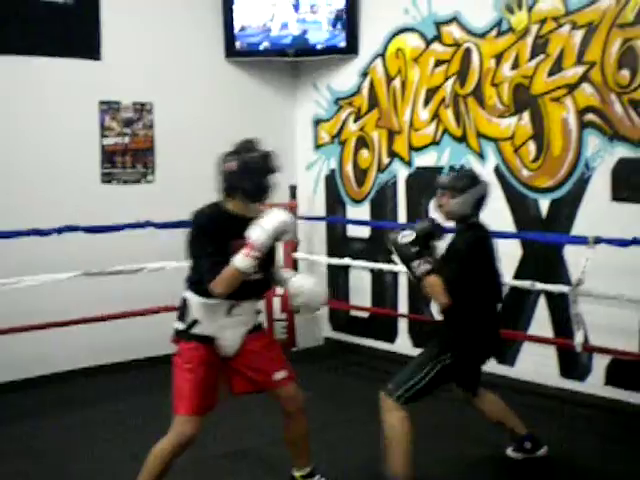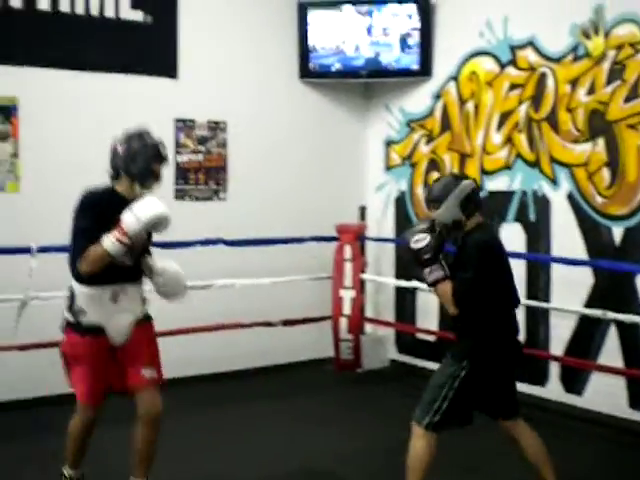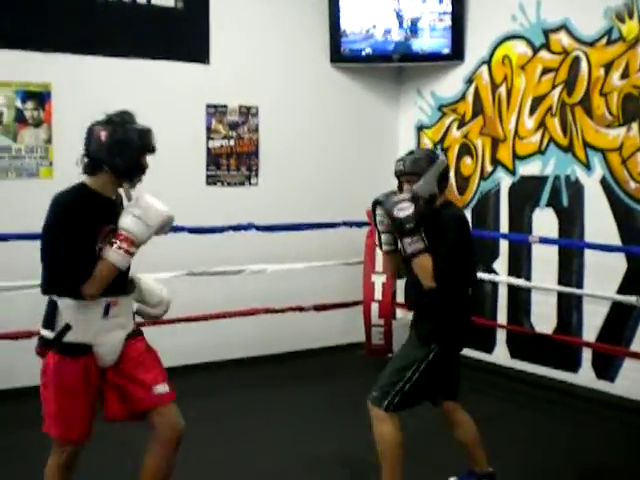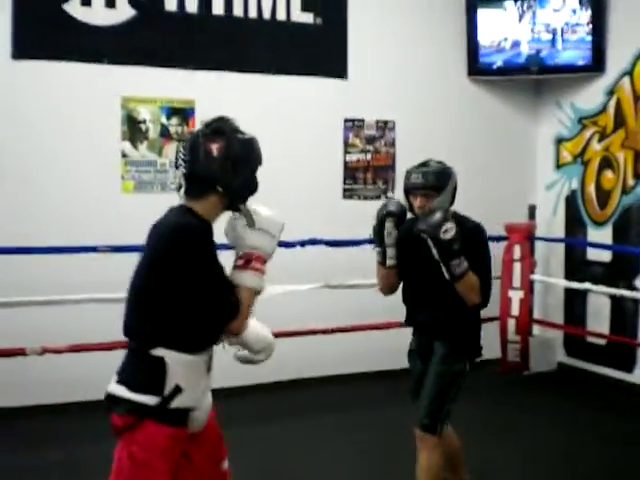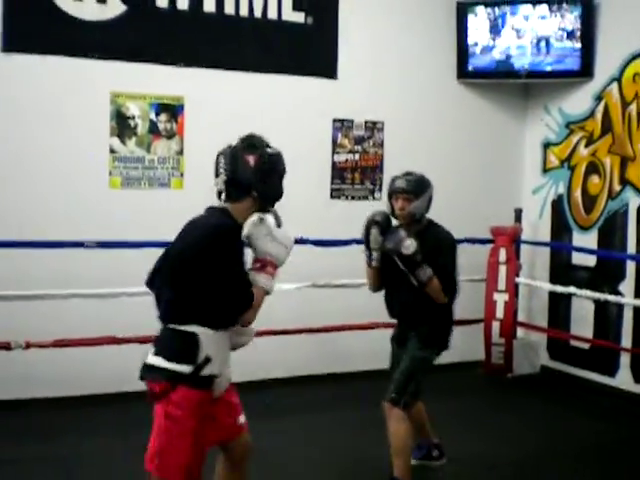
dt=1s
person 1, frame 1
left shoulder: (262, 220)
right shoulder: (208, 221)
right elbow: (219, 286)
left wrist: (291, 280)
right wrist: (257, 243)
left hip: (245, 328)
right hip: (200, 333)
left knee: (293, 401)
right knee: (184, 431)
person 1, frame 2
left shoulder: (144, 205)
right shoulder: (95, 202)
right elbow: (85, 264)
left wrist: (155, 268)
right wrist: (126, 229)
left hip: (133, 319)
right hip: (90, 322)
left knee: (151, 409)
right knee: (88, 410)
person 1, frame 3
left shoulder: (118, 203)
right shoulder: (68, 205)
right elbow: (87, 285)
left wrist: (135, 284)
right wrist: (131, 236)
left hip: (121, 334)
right hip: (73, 342)
left knee: (171, 426)
right knee: (68, 448)
person 1, frame 4
left shoulder: (186, 228)
right shoulder: (184, 233)
right elbow: (232, 321)
left wrist: (239, 331)
right wrist: (255, 257)
left hip: (188, 401)
right hip: (153, 406)
person 1, frame 5
left shoulder: (215, 225)
right shoulder: (218, 232)
left elbow: (158, 282)
right elbow: (245, 314)
right wrist: (268, 262)
left hip: (205, 367)
right hip: (184, 371)
left knee: (238, 447)
person 2, frame 1
left shoulder: (467, 241)
right shoulder: (475, 235)
left elbow: (445, 298)
right elbow: (449, 283)
left wrist: (415, 259)
right wrist: (425, 251)
left hip: (461, 336)
right hip: (476, 331)
left knee: (392, 399)
right knee: (472, 389)
right ankle: (528, 440)
person 2, frame 2
left shoulder: (477, 244)
right shoulder: (480, 238)
left elbow: (455, 304)
right elbow: (456, 292)
left wrist: (428, 260)
right wrist: (434, 256)
left hip: (475, 348)
right hip: (498, 345)
left knee: (423, 427)
right knee: (511, 420)
person 2, frame 3
left shoulder: (450, 220)
right shoulder: (425, 216)
left elbow: (432, 280)
right elbow: (395, 269)
left wrist: (409, 231)
right wrist: (387, 227)
left hip: (439, 327)
right hip: (435, 324)
left knee: (381, 406)
right knee: (447, 403)
person 2, frame 4
left shoulder: (470, 232)
right shoulder: (409, 231)
left elbow: (476, 297)
right elbow: (387, 286)
left wrist: (451, 251)
right wrist: (386, 239)
left hip: (455, 339)
right hip: (423, 336)
left knee: (426, 430)
right knee: (434, 423)
person 2, frame 5
left shoulder: (440, 239)
right shoulder: (395, 234)
left elbow: (445, 295)
right elbow: (375, 285)
left wrist: (415, 263)
right wrist: (374, 246)
left hip: (429, 330)
right hip: (405, 326)
left knee: (393, 404)
right knee: (406, 395)
right ankle: (431, 448)
